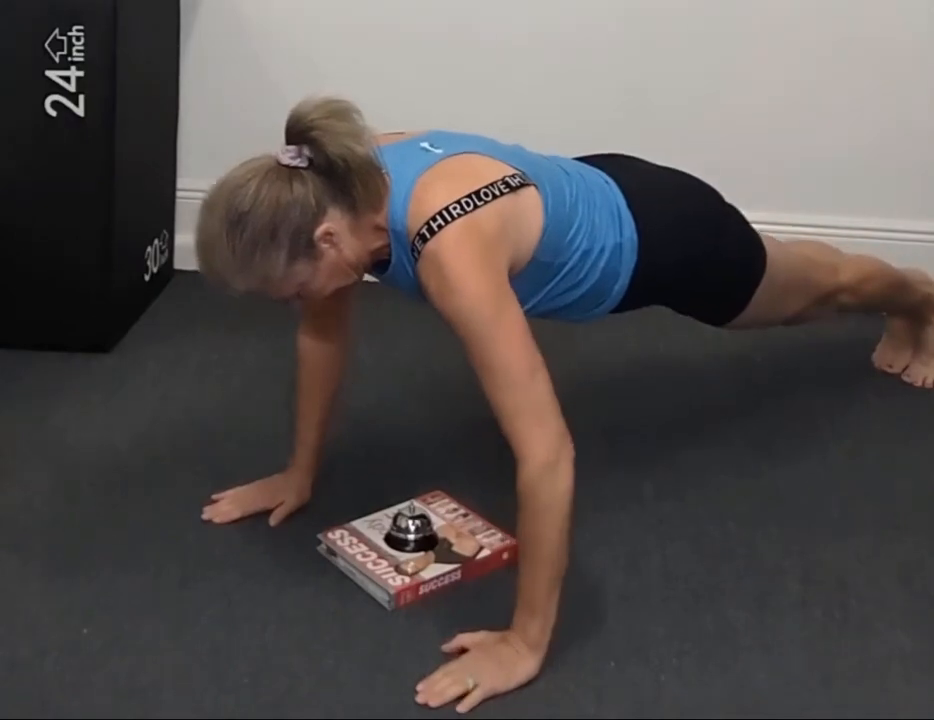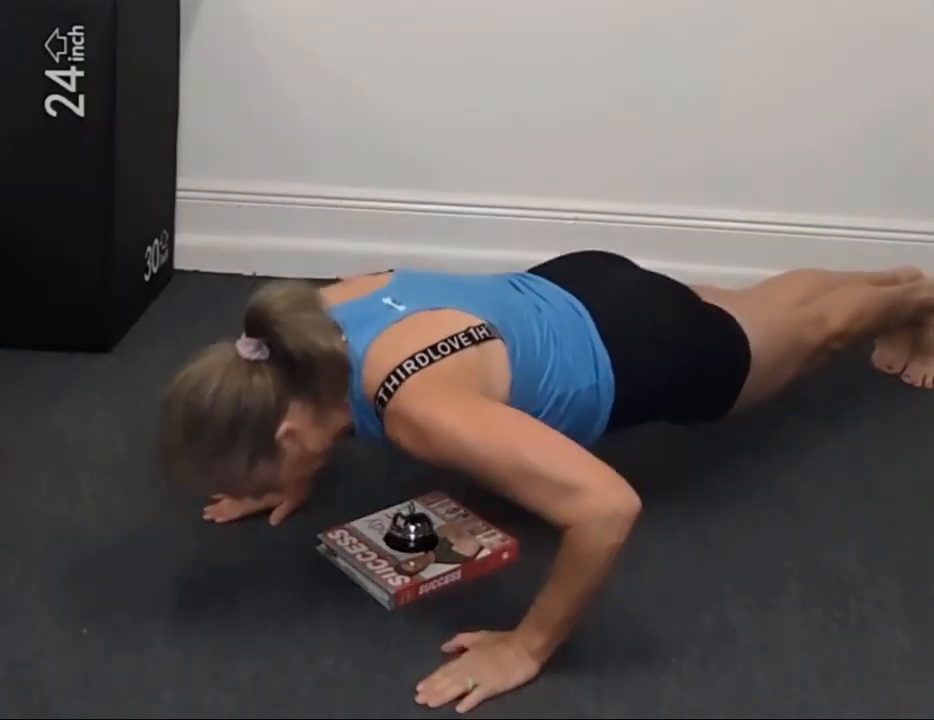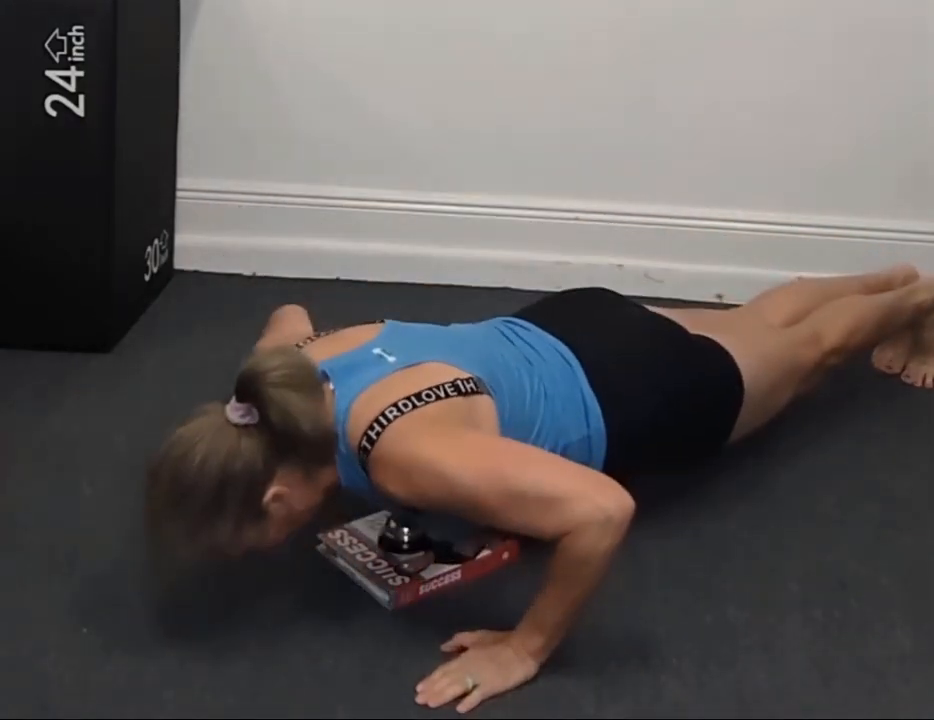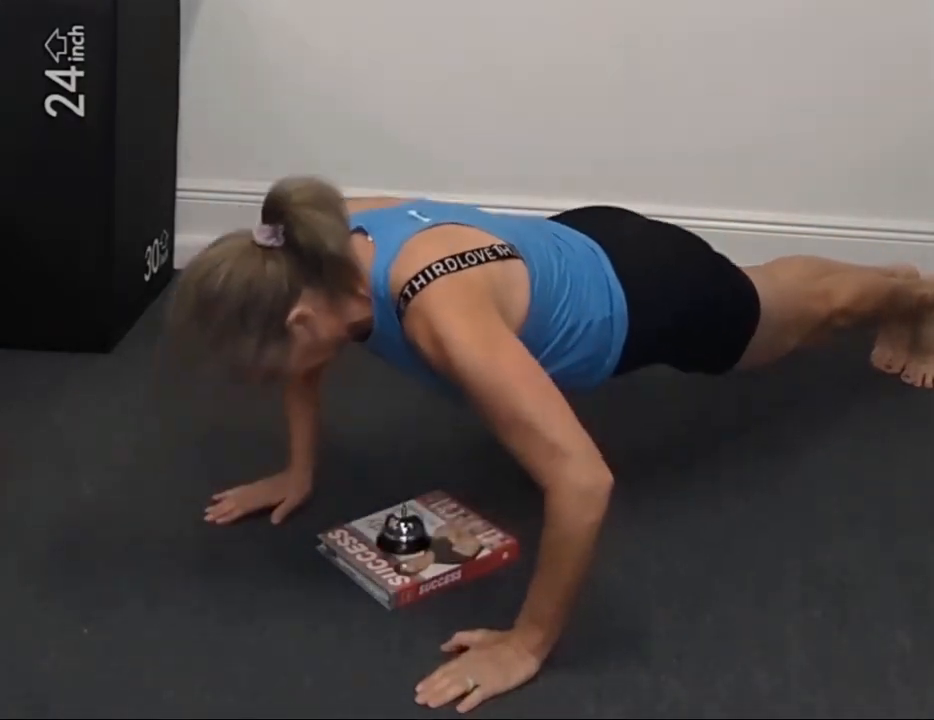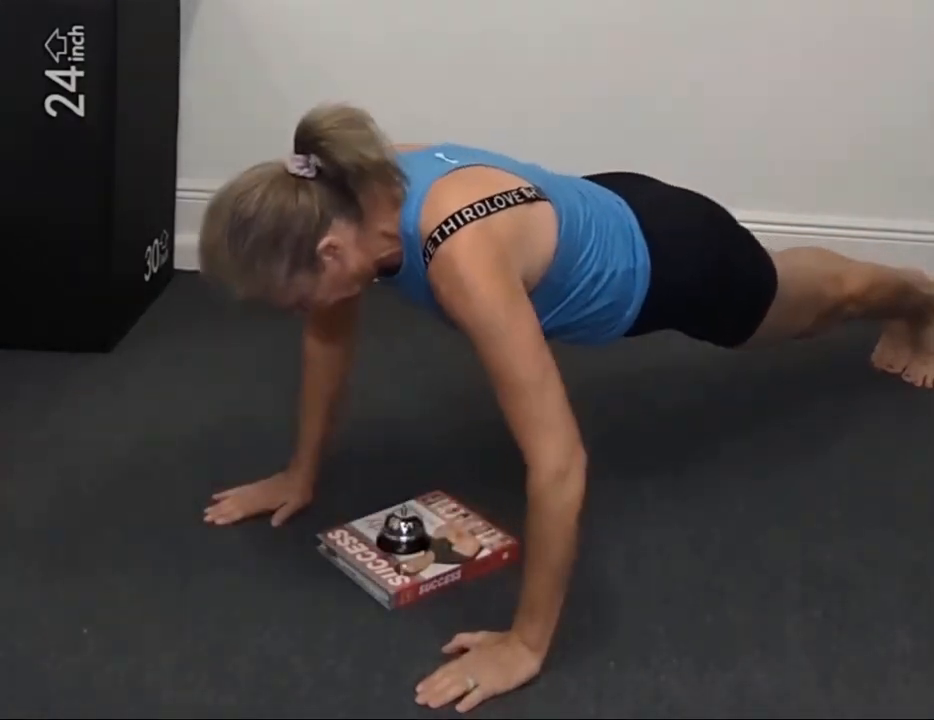
dt=0.5s
person 1, frame 1
left shoulder: (451, 251)
right shoulder: (337, 187)
left elbow: (547, 456)
right elbow: (322, 331)
left wrist: (526, 642)
right wrist: (299, 473)
left hip: (662, 236)
right hip: (598, 201)
left knee: (823, 289)
right knee: (796, 305)
person 1, frame 2
left shoulder: (416, 411)
right shoulder: (306, 324)
left elbow: (611, 507)
left wrist: (527, 647)
right wrist: (294, 480)
left hip: (633, 356)
right hip: (568, 298)
left knee: (814, 328)
right knee: (759, 303)
person 1, frame 3
left shoulder: (402, 455)
right shoulder: (291, 376)
left elbow: (605, 509)
right elbow: (291, 312)
left wrist: (526, 647)
right wrist: (290, 455)
left hip: (629, 397)
right hip: (558, 333)
left knee: (804, 348)
right knee: (752, 322)
person 1, frame 4
left shoulder: (442, 313)
right shoulder: (327, 247)
left elbow: (586, 484)
right elbow: (303, 356)
left wrist: (527, 645)
right wrist: (298, 471)
left hip: (653, 299)
right hip: (584, 255)
left knee: (812, 311)
right knee: (762, 280)
person 1, frame 5
left shoulder: (463, 257)
right shoulder: (352, 196)
left elbow: (557, 462)
right elbow: (329, 334)
left wrist: (527, 643)
right wrist: (301, 475)
left hip: (673, 261)
right hip: (610, 221)
left knee: (827, 298)
right knee: (805, 305)
